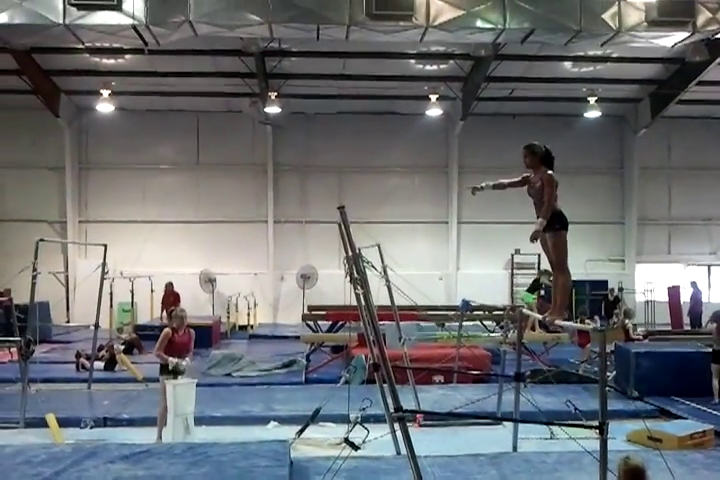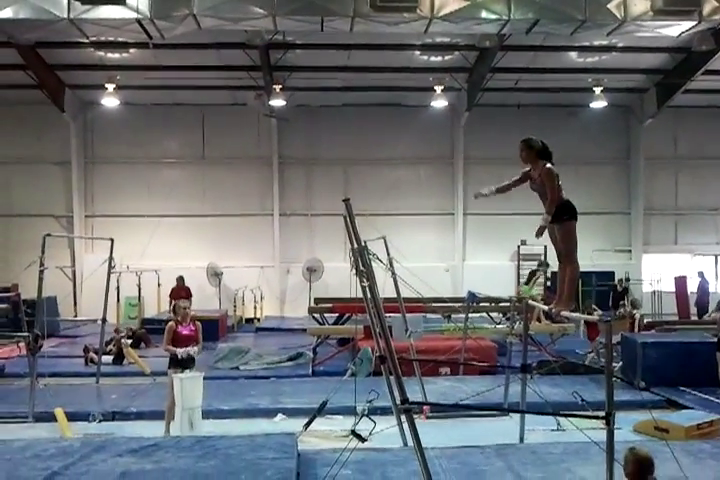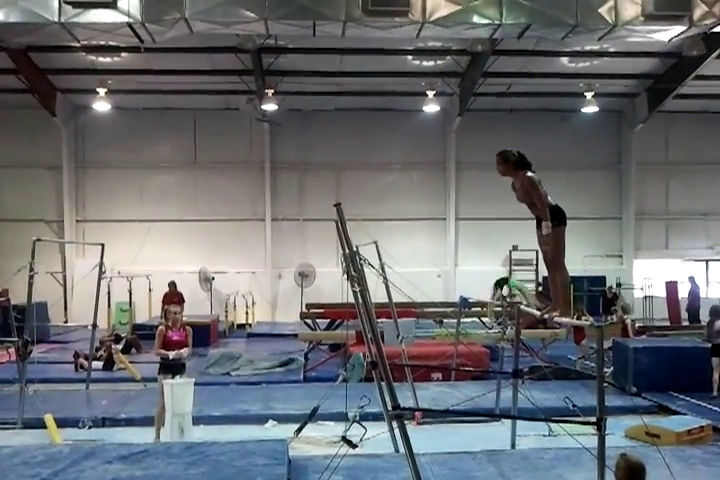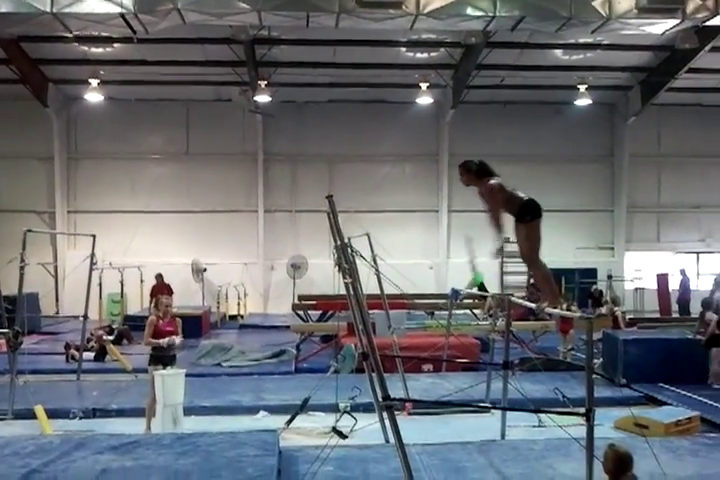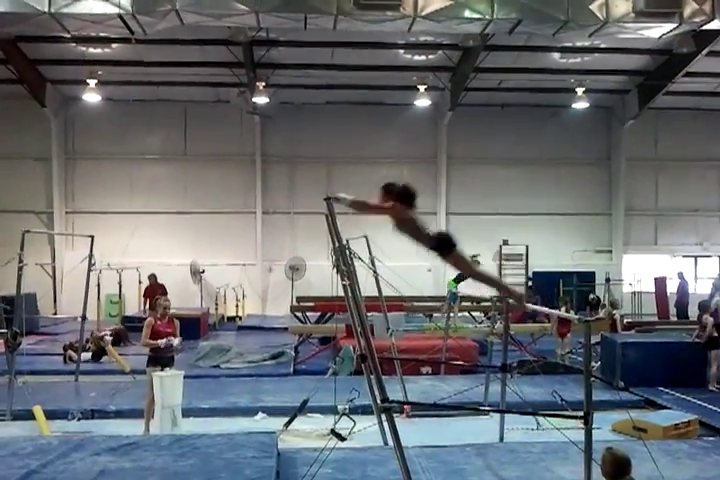
dt=0.4s
person 1, frame 1
left shoulder: (548, 176)
right shoulder: (529, 178)
left elbow: (549, 204)
right elbow: (506, 183)
left wrist: (538, 227)
right wrist: (483, 187)
left hip: (555, 221)
right hip: (545, 223)
left knee: (561, 268)
right knee: (555, 268)
left ankle: (561, 310)
right ankle: (555, 309)
person 1, frame 2
left shoulder: (547, 169)
right shoulder: (530, 173)
left elbow: (552, 198)
right elbow: (510, 185)
left wrist: (544, 223)
right wrist: (487, 192)
left hip: (564, 212)
right hip: (554, 214)
left knee: (570, 258)
right knee: (562, 259)
left ankle: (568, 301)
right ankle: (560, 300)
person 1, frame 3
left shoulder: (528, 179)
right shoulder: (515, 183)
left elbow: (542, 204)
left wrist: (547, 231)
right wrist: (542, 229)
left hip: (554, 216)
right hip: (543, 219)
left knee: (557, 264)
right knee: (550, 265)
left ankle: (566, 309)
right ankle: (555, 305)
person 1, frame 4
left shoulder: (490, 186)
right shoulder: (482, 189)
left elbow: (497, 214)
right elbow: (493, 213)
left wrist: (500, 240)
right wrist: (500, 238)
left hip: (528, 210)
right hip: (521, 213)
left knee: (532, 258)
right knee: (527, 259)
left ankle: (555, 298)
right ankle: (550, 298)
person 1, frame 5
left shoulder: (394, 209)
right shoulder: (400, 210)
left elbow: (366, 206)
right elbow: (368, 207)
left wrist: (341, 198)
left hip: (441, 244)
right hip: (440, 242)
left knee: (473, 273)
right knee: (472, 272)
left ankle: (515, 296)
right ankle: (513, 295)
person 2, frame 1
left shoulder: (191, 333)
right shoulder: (168, 332)
right elbow: (157, 352)
left wrist: (187, 360)
right wrist: (170, 360)
left hip: (180, 368)
right hip: (166, 368)
right knee: (165, 403)
right ankle: (159, 436)
person 2, frame 2
left shoulder: (196, 325)
right shoulder: (172, 325)
left elbow: (200, 344)
right elbow: (165, 346)
left wrist: (195, 350)
right wrist: (178, 351)
left hip: (190, 361)
right hip: (175, 362)
right knee: (173, 396)
right ankle: (167, 429)
person 2, frame 3
left shoulder: (187, 330)
right shoulder: (162, 329)
left elbow: (189, 348)
right elbow: (157, 351)
left wrist: (185, 352)
right wrist: (171, 354)
left hip: (180, 367)
right hip: (165, 367)
right knee: (163, 402)
right ankle: (157, 435)
person 2, frame 4
left shoulder: (176, 321)
right shoulder: (153, 319)
left elbow: (179, 338)
right elbow: (146, 340)
left wrist: (177, 341)
right wrist: (164, 341)
left hip: (171, 358)
right hip: (156, 358)
right knee: (154, 393)
right ankle: (148, 426)
person 2, frame 5
left shoulder: (175, 322)
right shoulder: (151, 321)
left elbow: (178, 341)
right elbow: (144, 341)
left wrist: (175, 342)
right wrist: (161, 342)
left hip: (169, 359)
right hip: (154, 360)
right knee: (152, 395)
right ankle: (146, 428)
